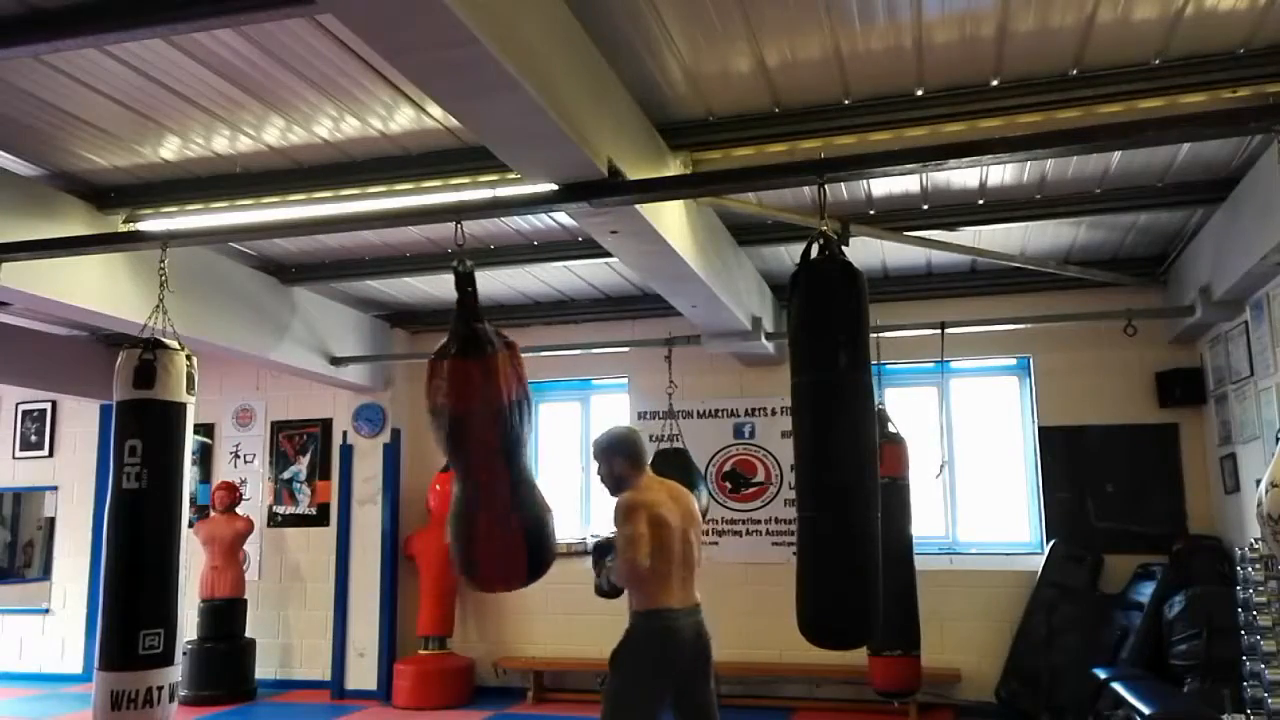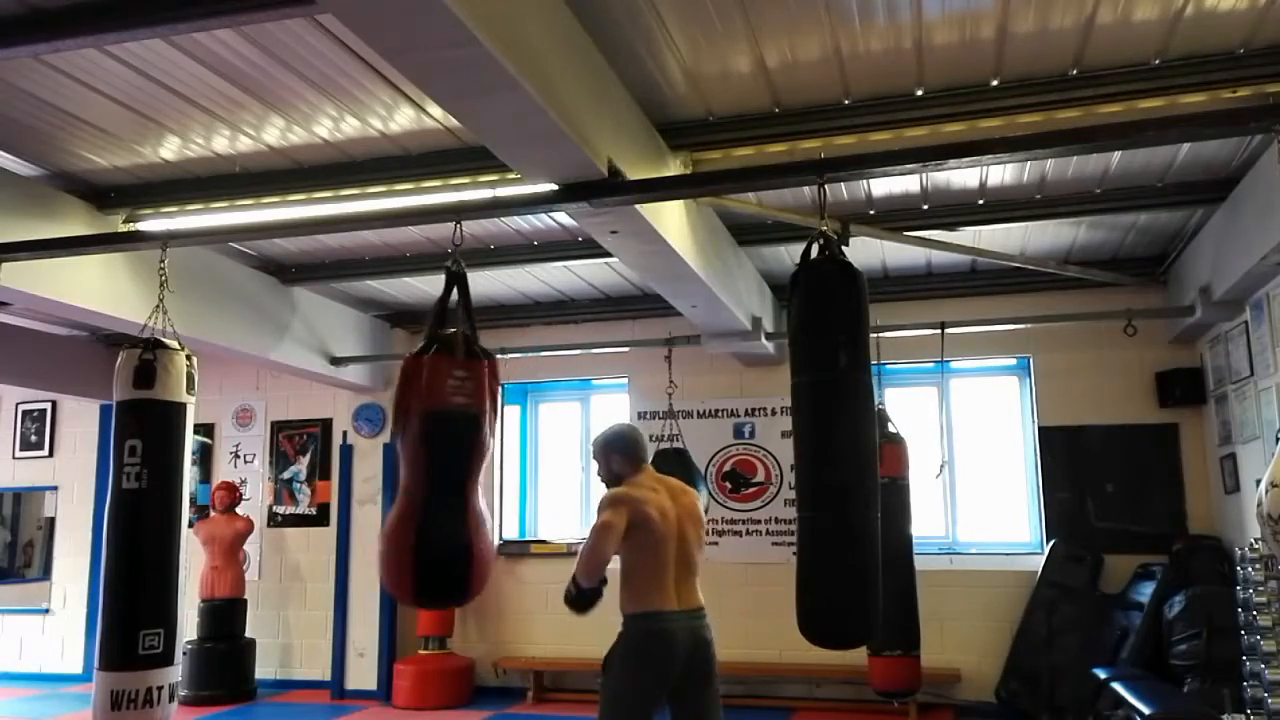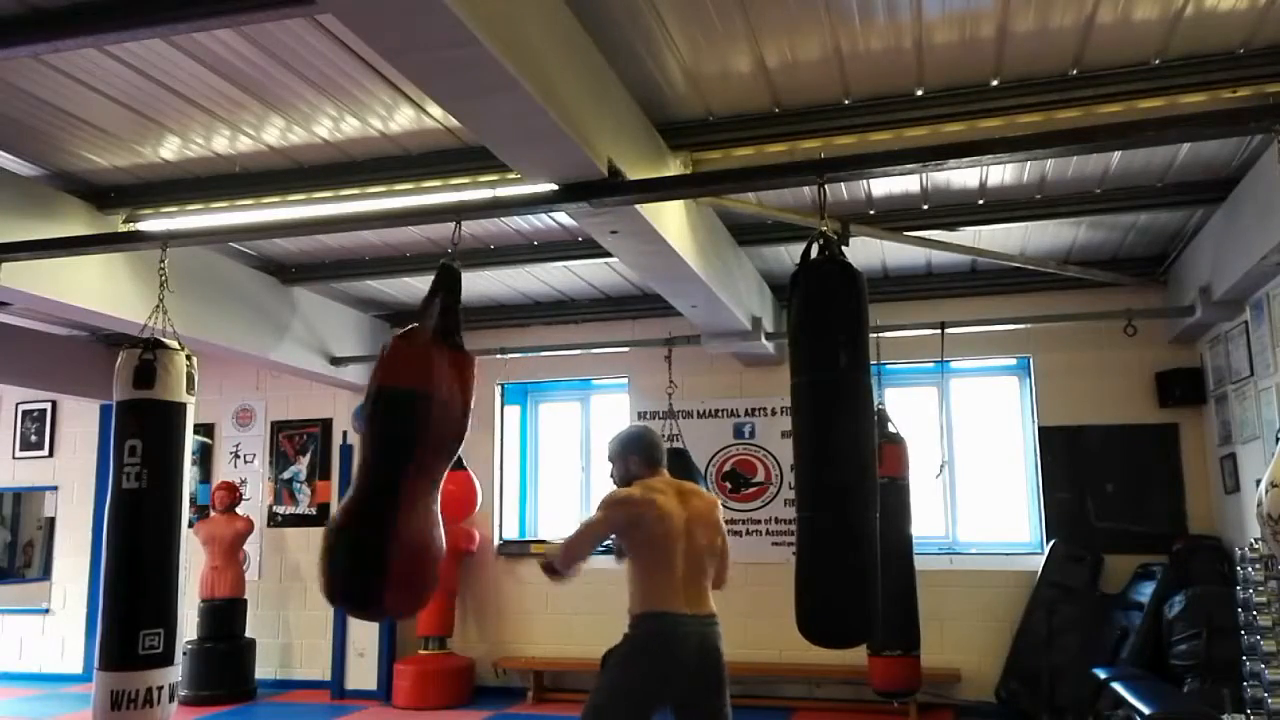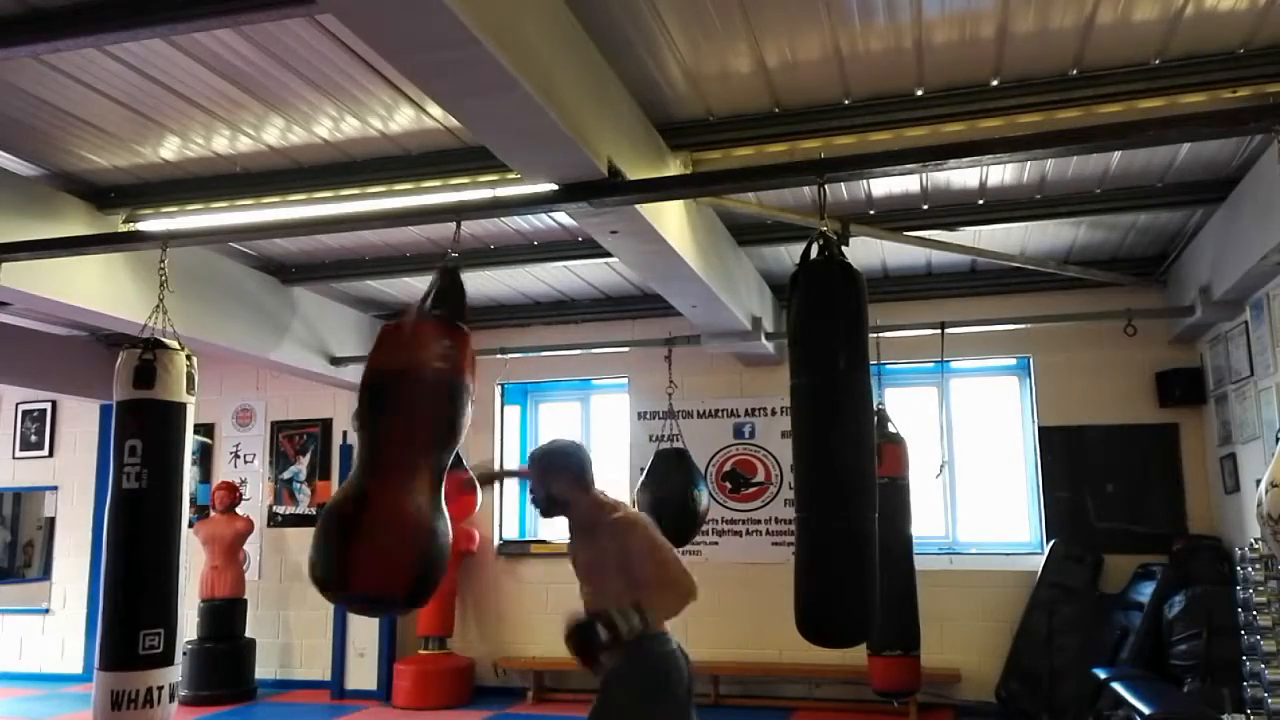
dt=0.3s
person 1, frame 1
left shoulder: (633, 501)
right shoulder: (683, 496)
left elbow: (630, 567)
left wrist: (609, 572)
left hip: (653, 631)
right hip: (692, 626)
person 1, frame 2
left shoulder: (621, 498)
right shoulder: (689, 496)
left elbow: (593, 561)
left wrist: (582, 583)
left hip: (650, 634)
right hip: (697, 629)
person 1, frame 3
left shoulder: (625, 500)
right shoulder: (707, 503)
left elbow: (570, 553)
left wrist: (552, 560)
left hip: (656, 636)
right hip: (706, 636)
person 1, frame 4
left shoulder: (623, 526)
right shoulder: (593, 505)
left elbow: (684, 589)
left wrist: (626, 624)
left hip: (647, 670)
right hip: (651, 664)
